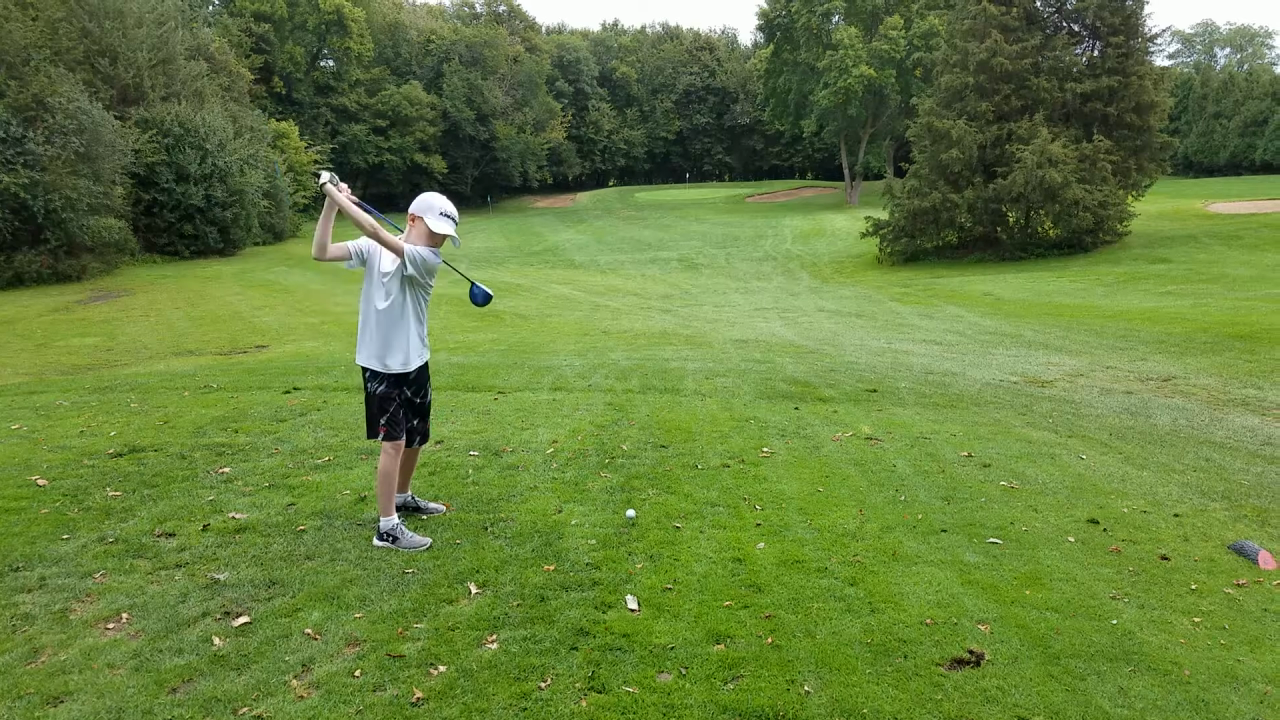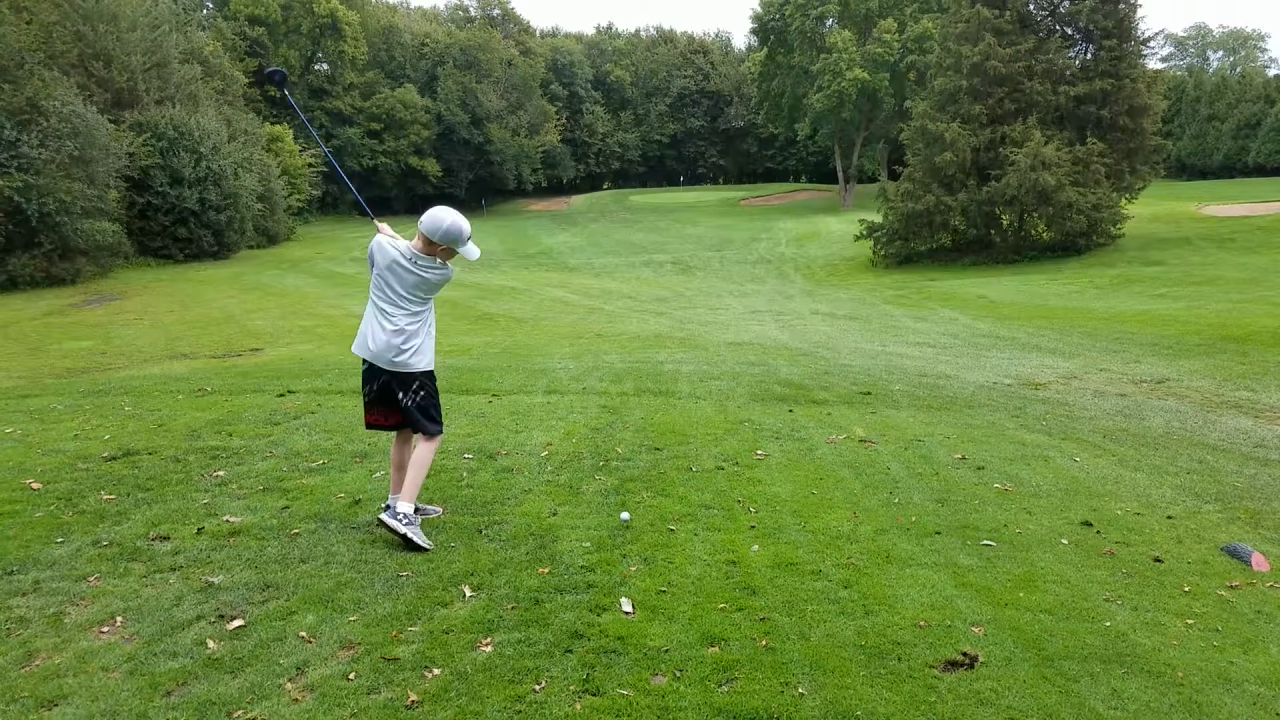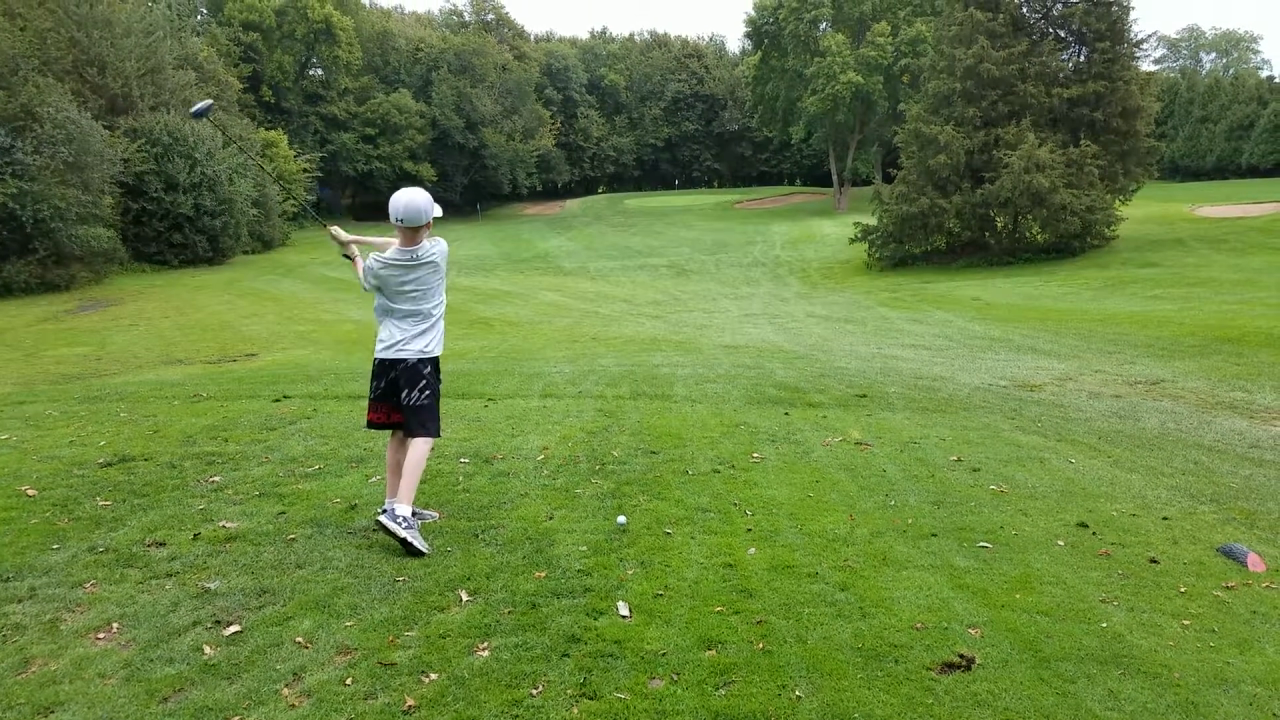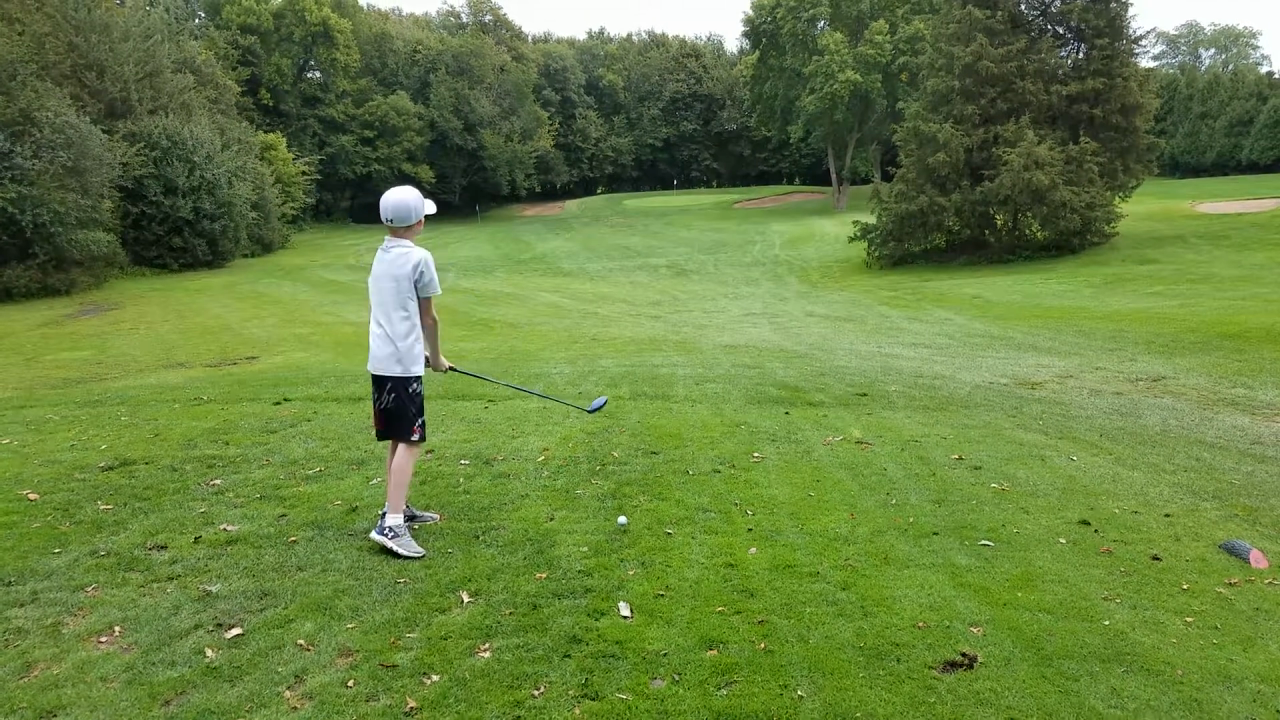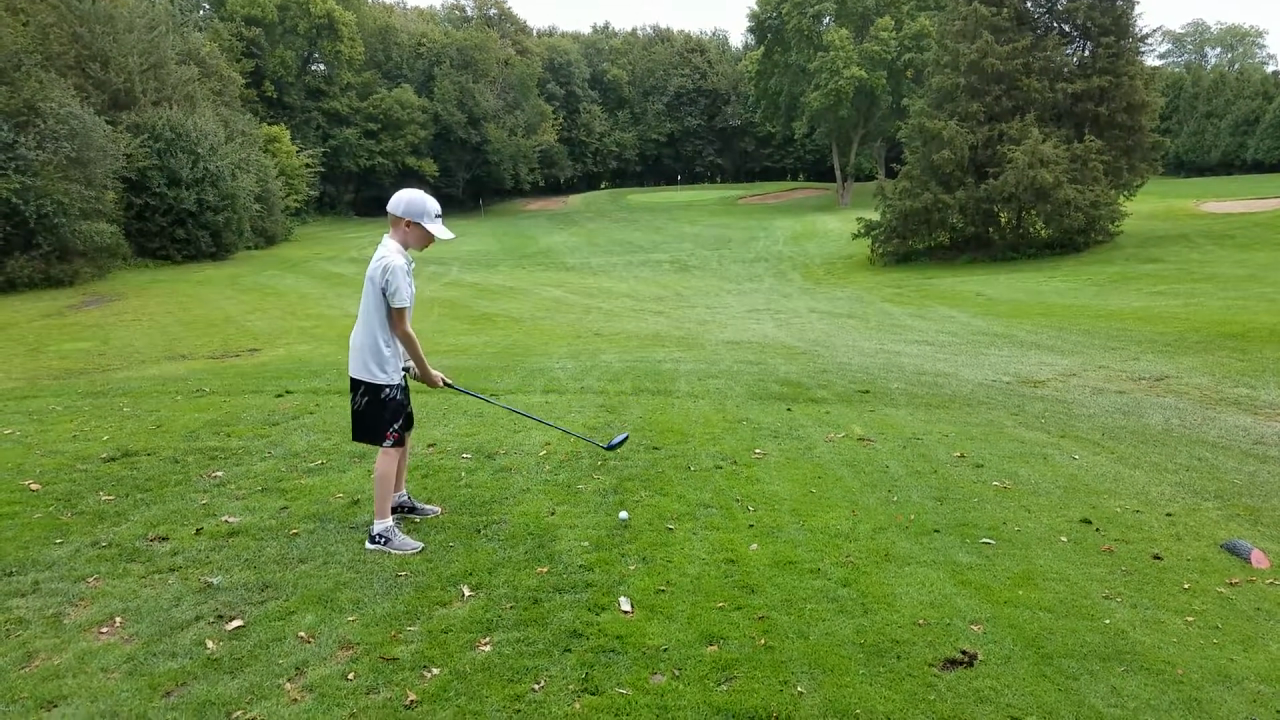
dt=0.7s
person 1, frame 1
left shoulder: (428, 261)
right shoulder: (372, 249)
left elbow: (375, 231)
right elbow: (321, 253)
left wrist: (338, 197)
right wrist: (330, 203)
left hip: (413, 364)
right hip: (378, 364)
left knee: (415, 439)
right knee: (394, 442)
left ankle: (402, 497)
right ankle: (387, 526)
person 1, frame 2
left shoulder: (382, 247)
right shoulder: (440, 273)
left wrist: (386, 231)
left hip: (376, 358)
right hip: (412, 363)
left knee: (405, 428)
right knee: (429, 434)
left ankle: (398, 501)
right ankle: (402, 511)
person 1, frame 3
left shoulder: (379, 266)
right shoulder: (438, 250)
left wrist: (352, 247)
right wrist: (354, 238)
left hip: (386, 356)
right hip: (421, 358)
left knee: (400, 431)
right knee: (421, 435)
left ankle: (394, 505)
right ankle: (400, 514)
person 1, frame 4
left shoulder: (381, 256)
right shoulder: (419, 259)
right elbow: (429, 317)
right wrist: (435, 355)
left hip: (381, 360)
right hip: (403, 363)
left knee: (398, 438)
right knee: (409, 440)
left ankle: (396, 507)
right ankle: (391, 525)
person 1, frame 5
left shoulder: (393, 256)
right shoulder: (394, 264)
right elbow: (402, 328)
left wrist: (411, 362)
right wrist: (425, 370)
left hip: (386, 362)
right hip: (377, 367)
left knee: (403, 431)
right knee: (391, 443)
left ankle: (398, 498)
right ankle: (381, 530)
